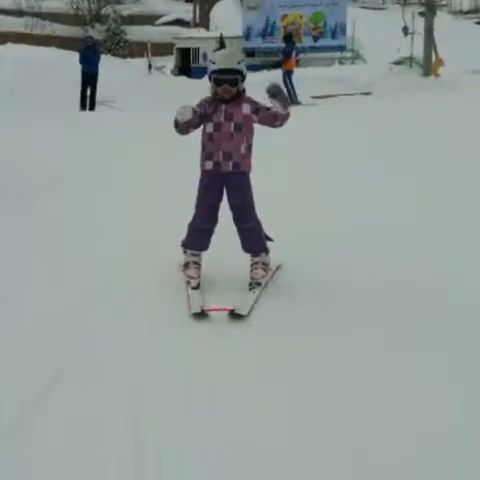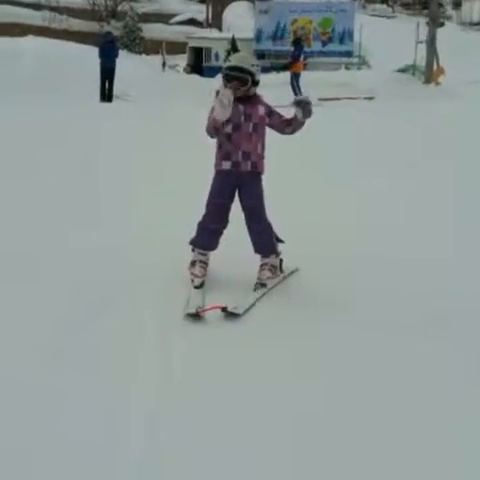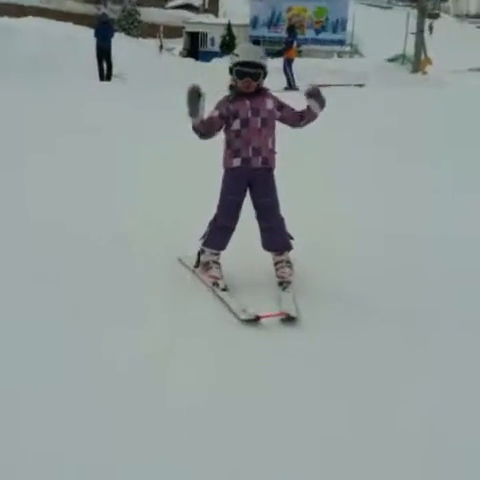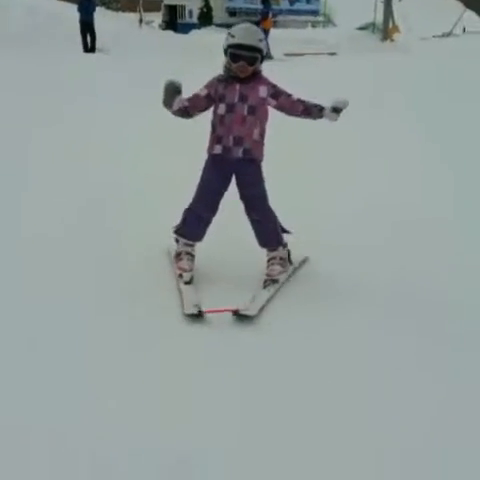
dt=0.7s
person 1, frame 1
left shoulder: (248, 105)
right shoulder: (206, 105)
left elbow: (275, 120)
right elbow: (184, 129)
left wrist: (281, 106)
right wrist: (182, 118)
left hip: (238, 170)
right hip: (210, 170)
left knee: (245, 216)
right knee: (204, 215)
left ankle: (260, 258)
right ankle: (192, 258)
person 1, frame 2
left shoulder: (261, 107)
right shoulder: (220, 106)
left elbow: (286, 127)
right elbow: (212, 132)
left wrist: (300, 116)
right wrist: (219, 115)
left hip: (252, 171)
right hip: (225, 170)
left knee: (257, 217)
right knee: (214, 215)
left ankle: (270, 259)
right ankle: (200, 257)
person 1, frame 3
left shoulder: (269, 101)
right shoulder: (227, 103)
left elbow: (295, 118)
right elbow: (206, 131)
left wrist: (313, 109)
right wrist: (195, 114)
left hip: (263, 169)
right hip: (235, 168)
left knee: (270, 215)
right knee: (226, 215)
left ankle: (282, 257)
right ankle: (209, 258)
person 1, frame 4
left shoulder: (265, 88)
right shoulder: (217, 85)
left elbow: (293, 104)
right elbow: (191, 108)
left wrist: (325, 111)
right wrist: (174, 101)
left hip: (250, 158)
right hip: (219, 155)
left knee: (258, 207)
right knee: (203, 204)
left ankle: (277, 253)
right ankle: (184, 248)
